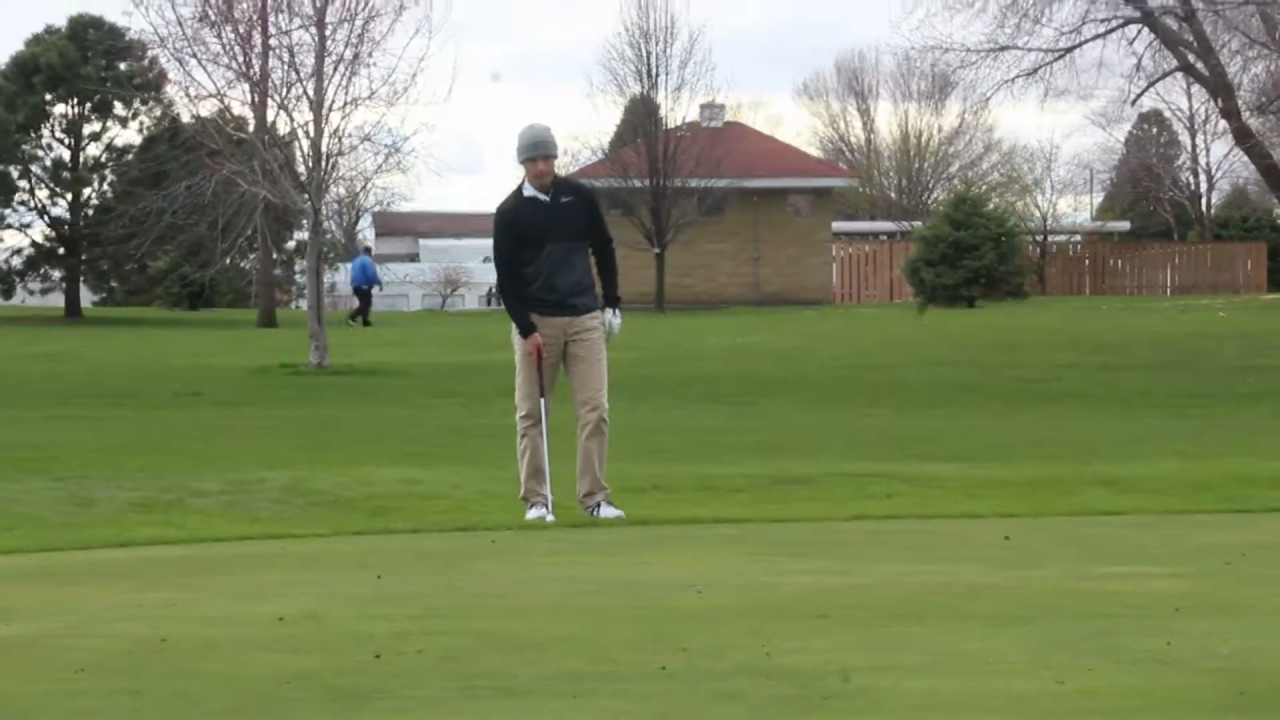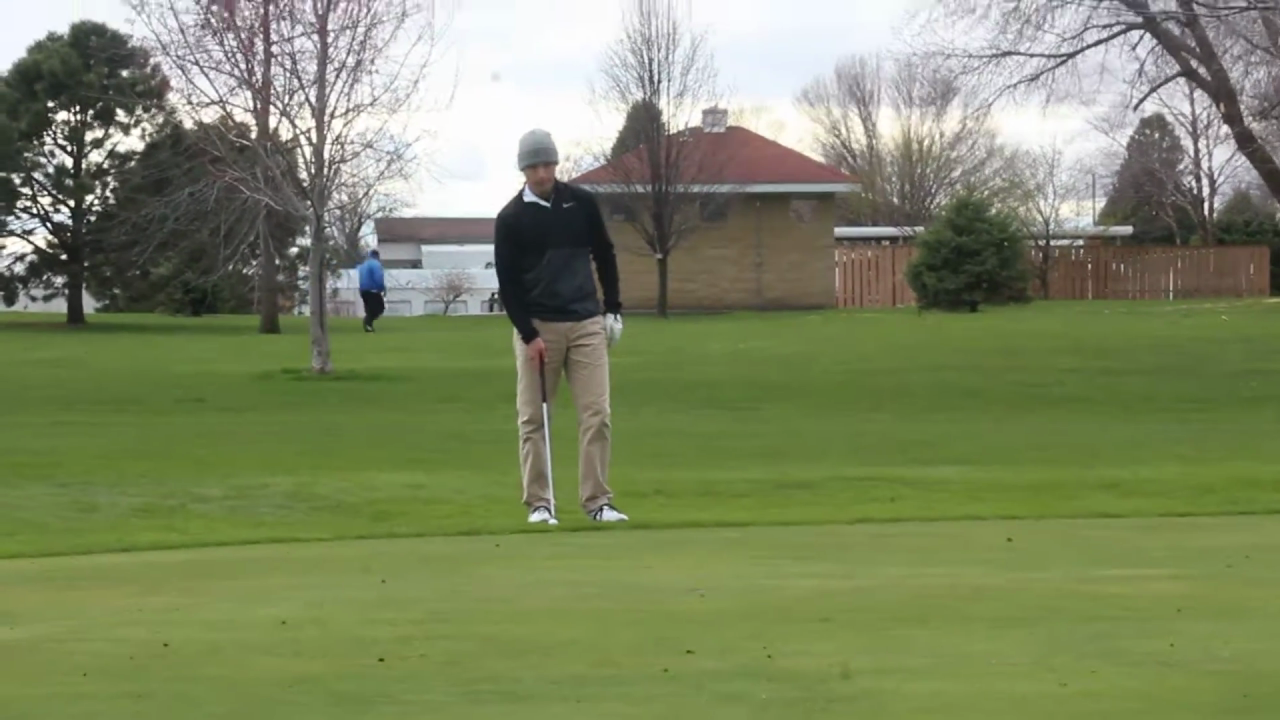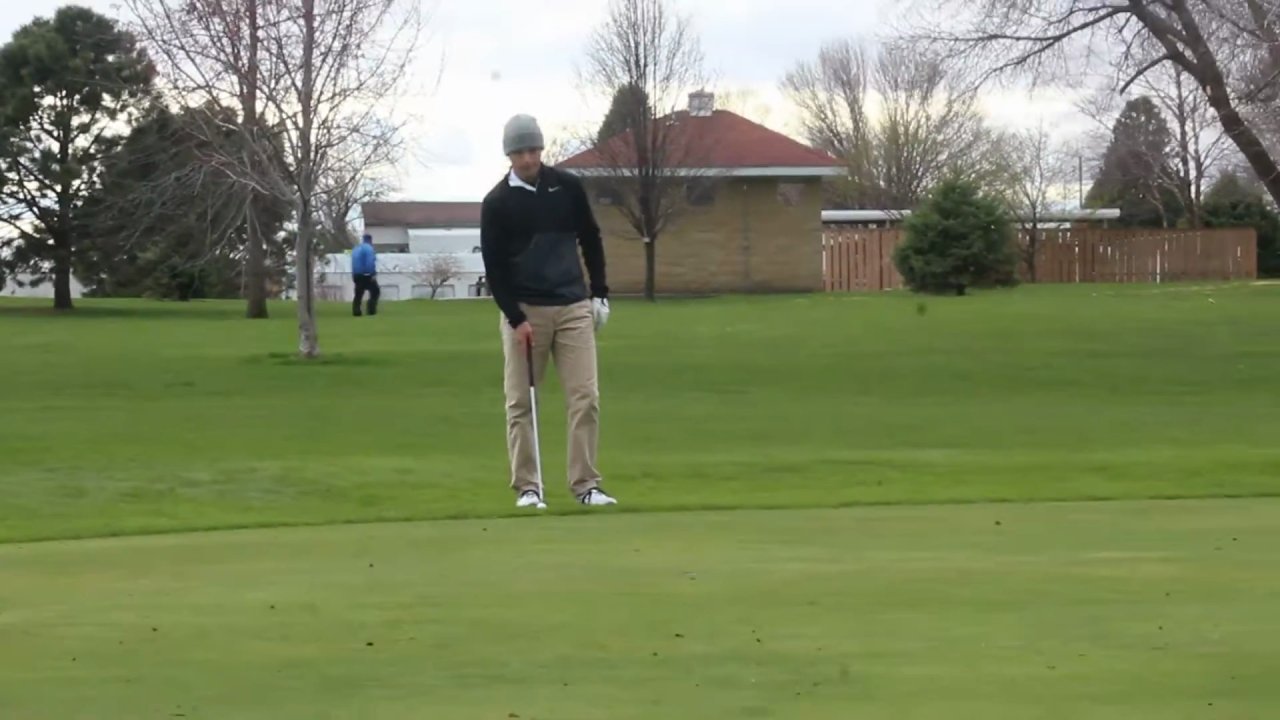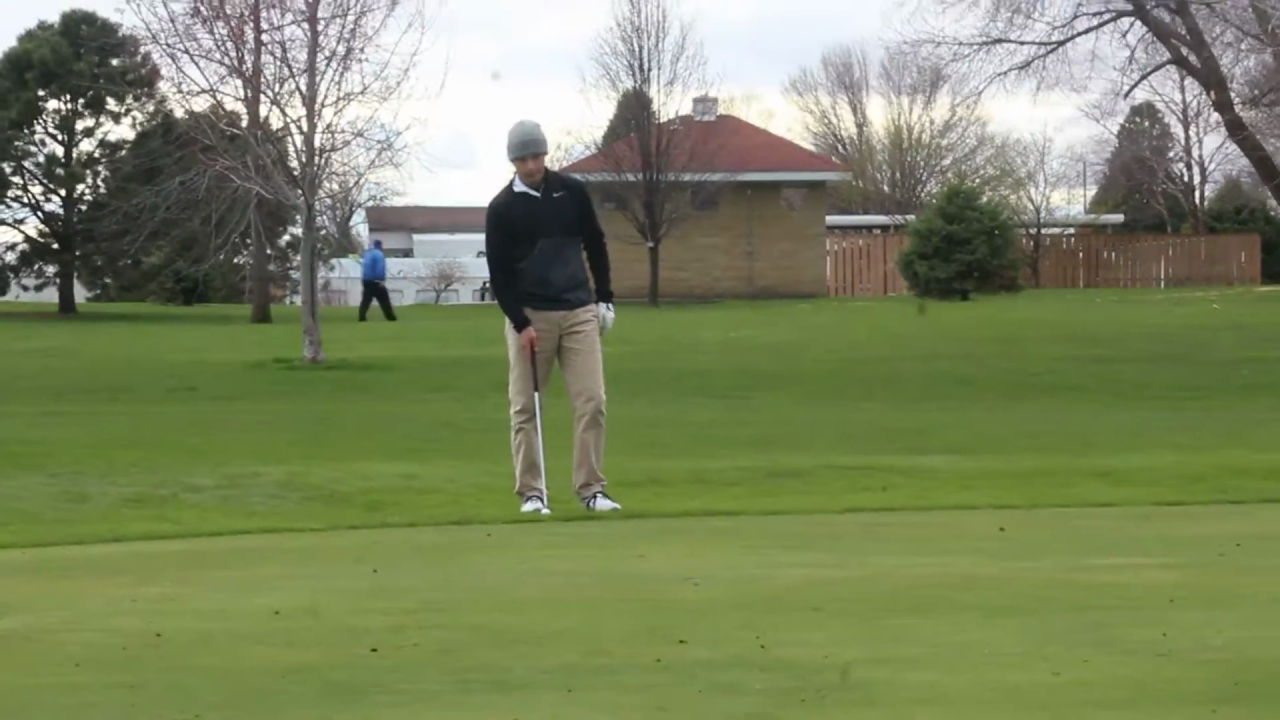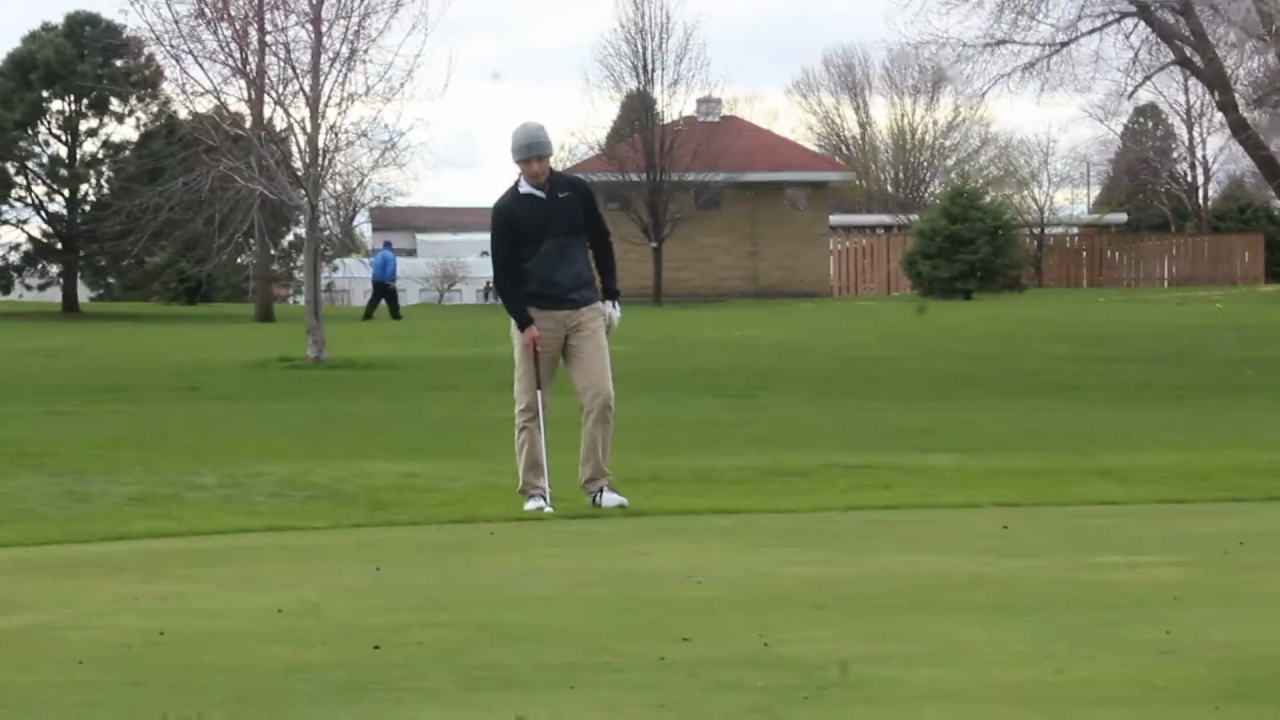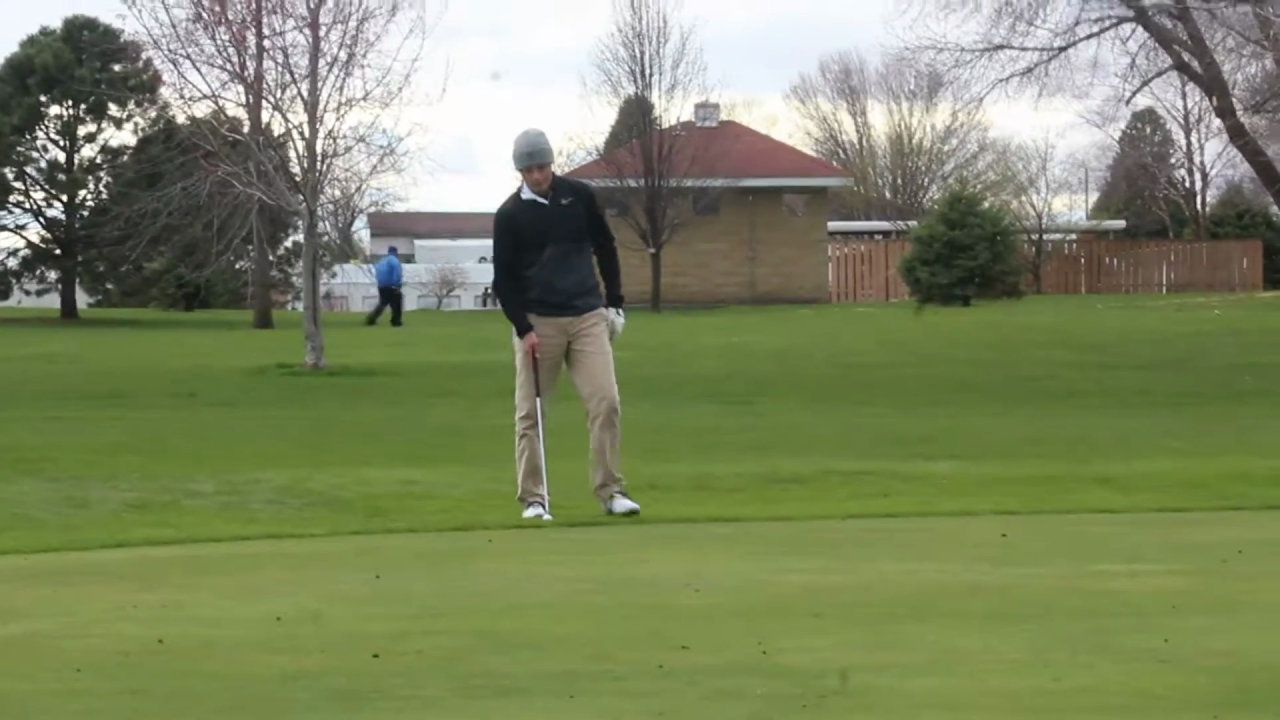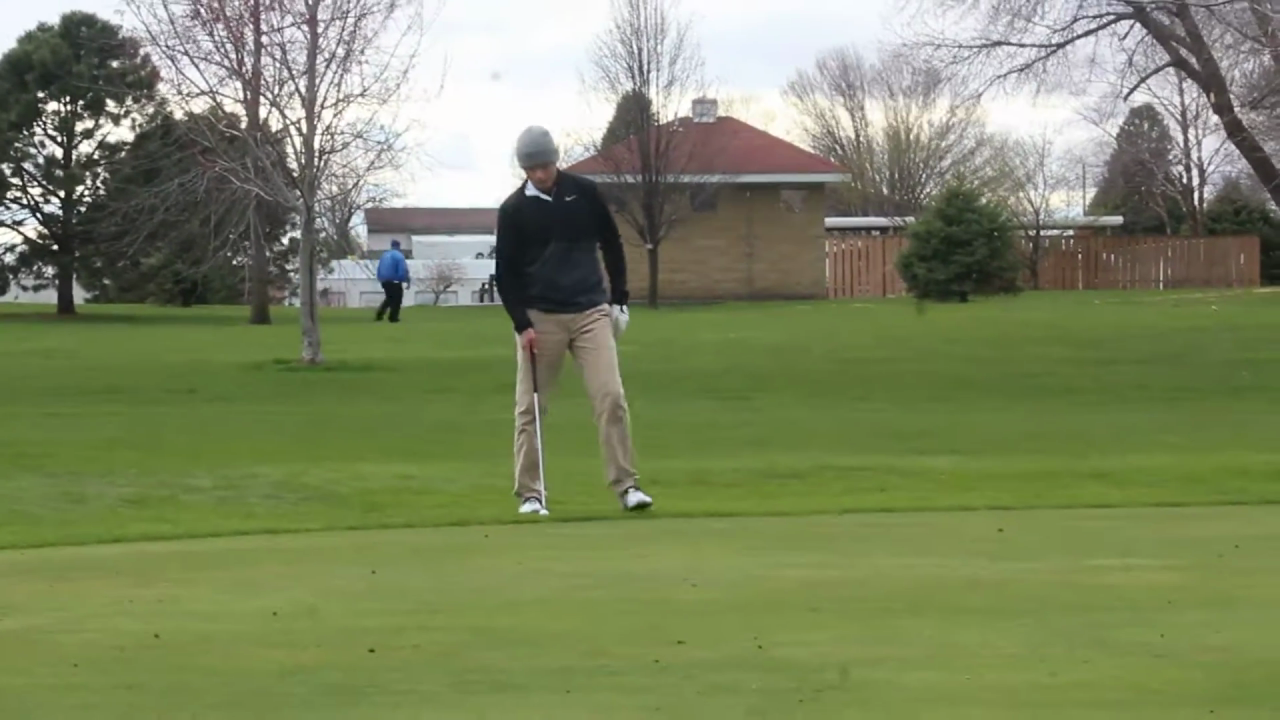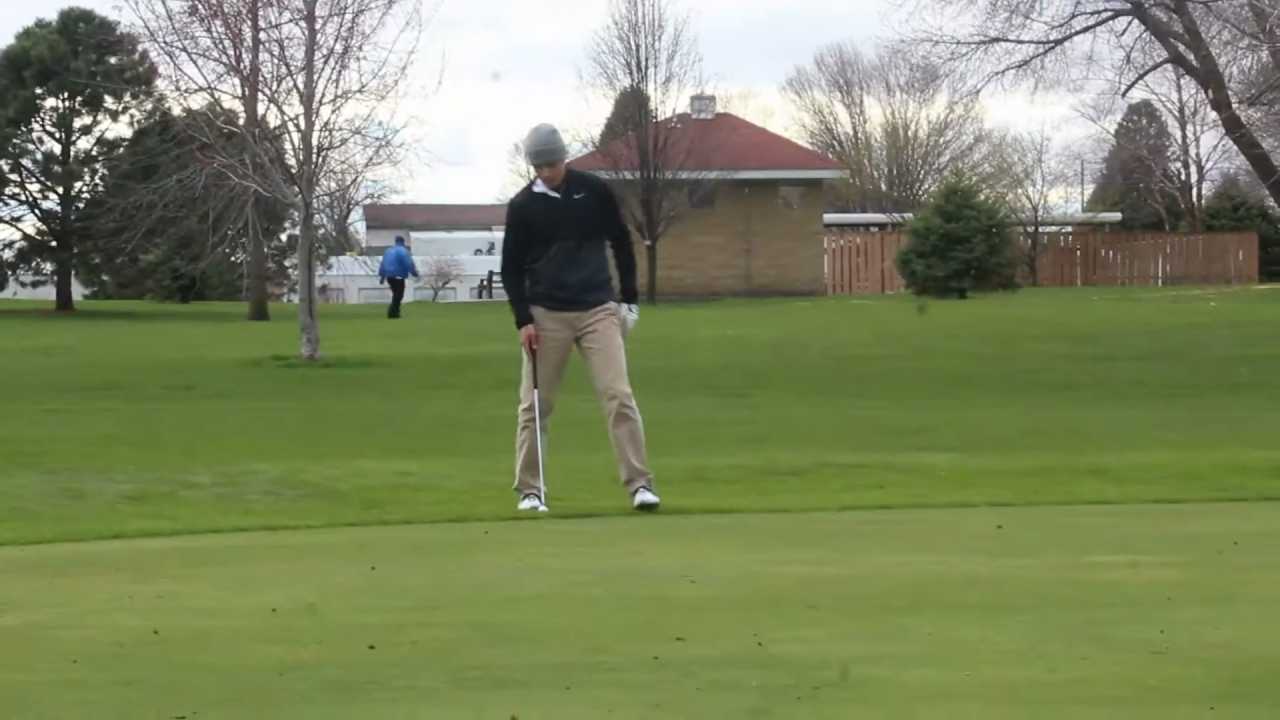
dt=0.1s
person 1, frame 1
left shoulder: (581, 196)
right shoulder: (510, 212)
left elbow: (604, 249)
right elbow: (506, 277)
left wrist: (612, 303)
right wrist: (526, 328)
left hip: (585, 318)
right hip: (535, 322)
left knee: (594, 409)
right knee: (530, 413)
left ankle: (594, 497)
right ankle: (536, 498)
person 1, frame 2
left shoulder: (582, 202)
right shoulder: (511, 218)
left elbow: (604, 255)
right elbow: (507, 283)
left wrist: (613, 309)
right wrist: (528, 334)
left hip: (587, 323)
right hip: (537, 327)
left knee: (596, 414)
right knee: (532, 418)
left ankle: (597, 501)
right ankle: (538, 503)
person 1, frame 3
left shoulder: (567, 186)
right shoulder: (497, 202)
left elbow: (591, 239)
right elbow: (493, 267)
left wrist: (600, 293)
right wrist: (515, 317)
left hip: (574, 307)
right hip: (524, 311)
left knee: (585, 397)
right knee: (520, 402)
left ankle: (585, 484)
right ankle: (527, 486)
person 1, frame 4
left shoulder: (572, 191)
right shoulder: (501, 207)
left elbow: (595, 244)
right elbow: (498, 272)
left wrist: (605, 298)
right wrist: (520, 322)
left hip: (579, 311)
right hip: (529, 316)
left knee: (592, 401)
right knee: (525, 407)
left ankle: (591, 489)
right ankle: (531, 492)
person 1, frame 5
left shoulder: (577, 191)
right shoulder: (507, 208)
left elbow: (601, 243)
right elbow: (503, 272)
left wrist: (611, 296)
right wrist: (523, 323)
left hip: (585, 310)
right hip: (535, 315)
left knee: (600, 396)
right knee: (529, 406)
left ankle: (597, 484)
right ankle: (534, 490)
person 1, frame 6
left shoulder: (580, 196)
right shoulder: (510, 215)
left elbow: (606, 248)
right elbow: (504, 279)
left wrist: (615, 302)
right wrist: (523, 329)
left hip: (587, 316)
right hip: (537, 322)
left knee: (606, 401)
right knee: (530, 413)
left ankle: (610, 489)
right ankle: (533, 498)
person 1, frame 7
left shoulder: (585, 192)
right shoulder: (513, 209)
left elbow: (612, 245)
right elbow: (506, 273)
left wrist: (619, 299)
right wrist: (521, 325)
left hip: (591, 312)
right hip: (540, 317)
left knee: (610, 396)
right knee: (529, 408)
left ankle: (628, 484)
right ankle: (530, 492)
person 1, frame 8
left shoulder: (595, 190)
right shoulder: (522, 206)
left elbow: (622, 243)
right elbow: (511, 268)
left wrist: (629, 299)
right wrist: (523, 319)
left hip: (598, 310)
right hip: (546, 315)
left knee: (618, 396)
right knee: (534, 406)
left ankle: (639, 483)
right ankle: (529, 489)
